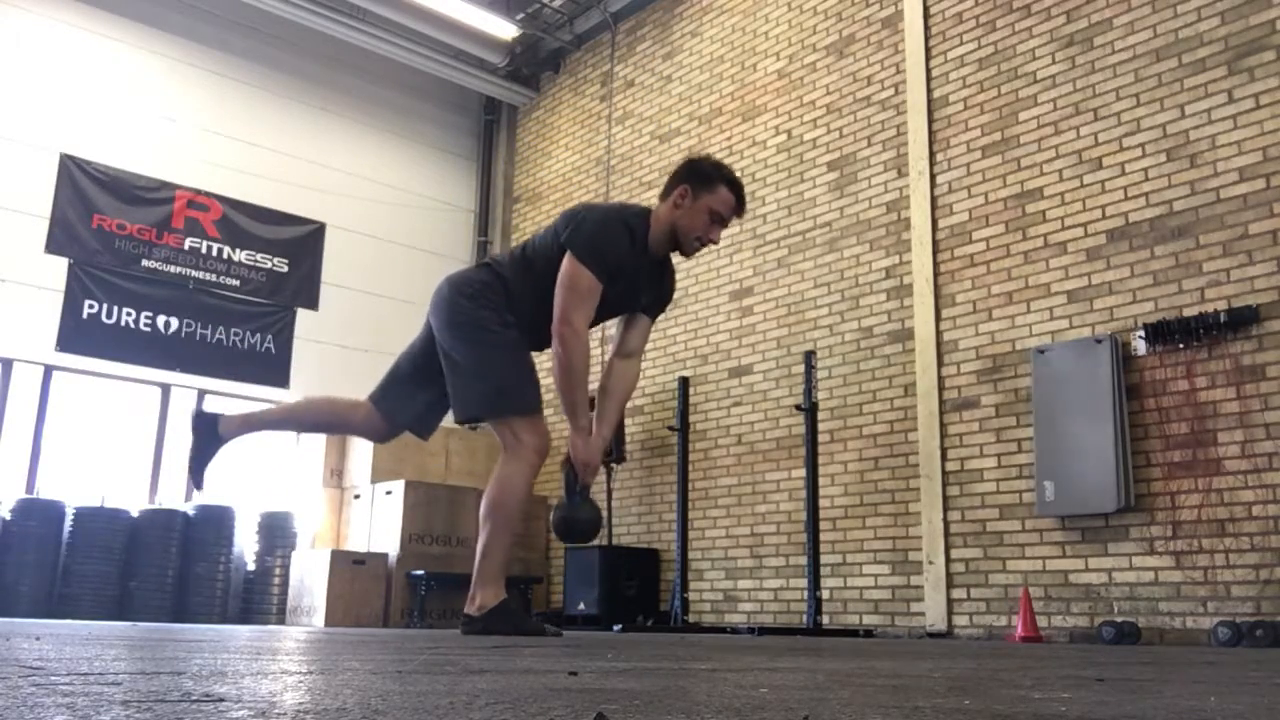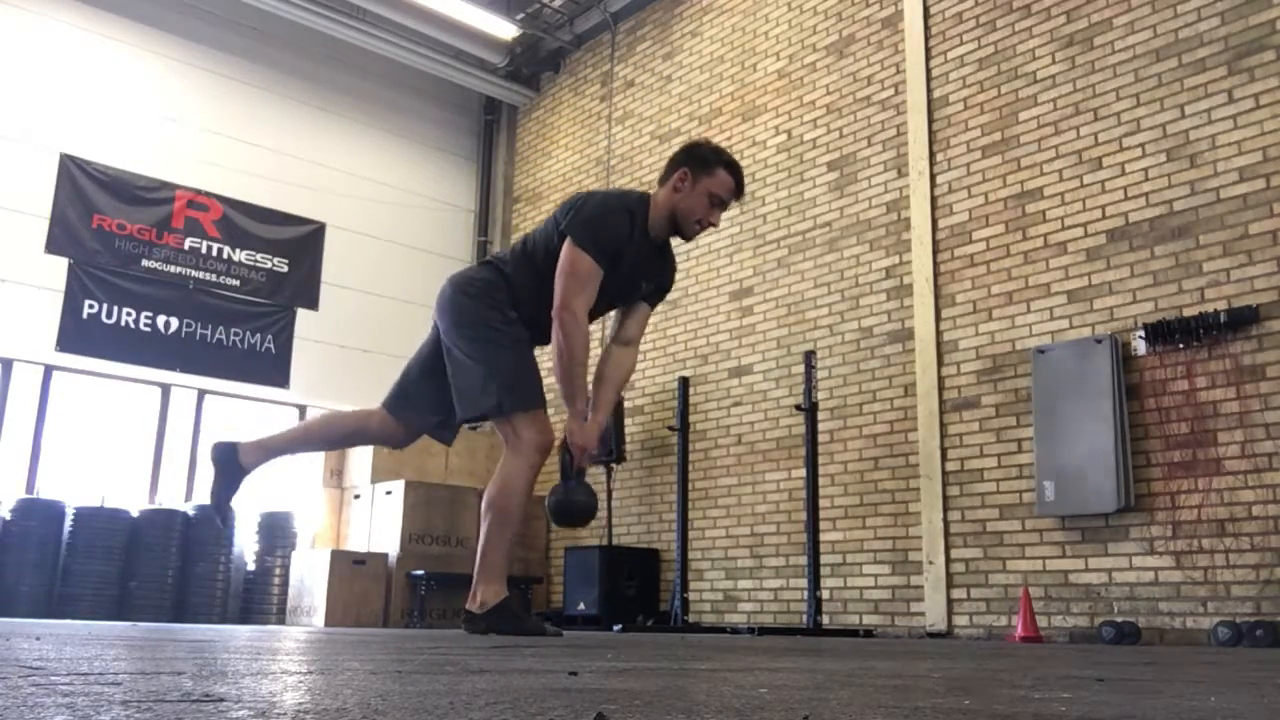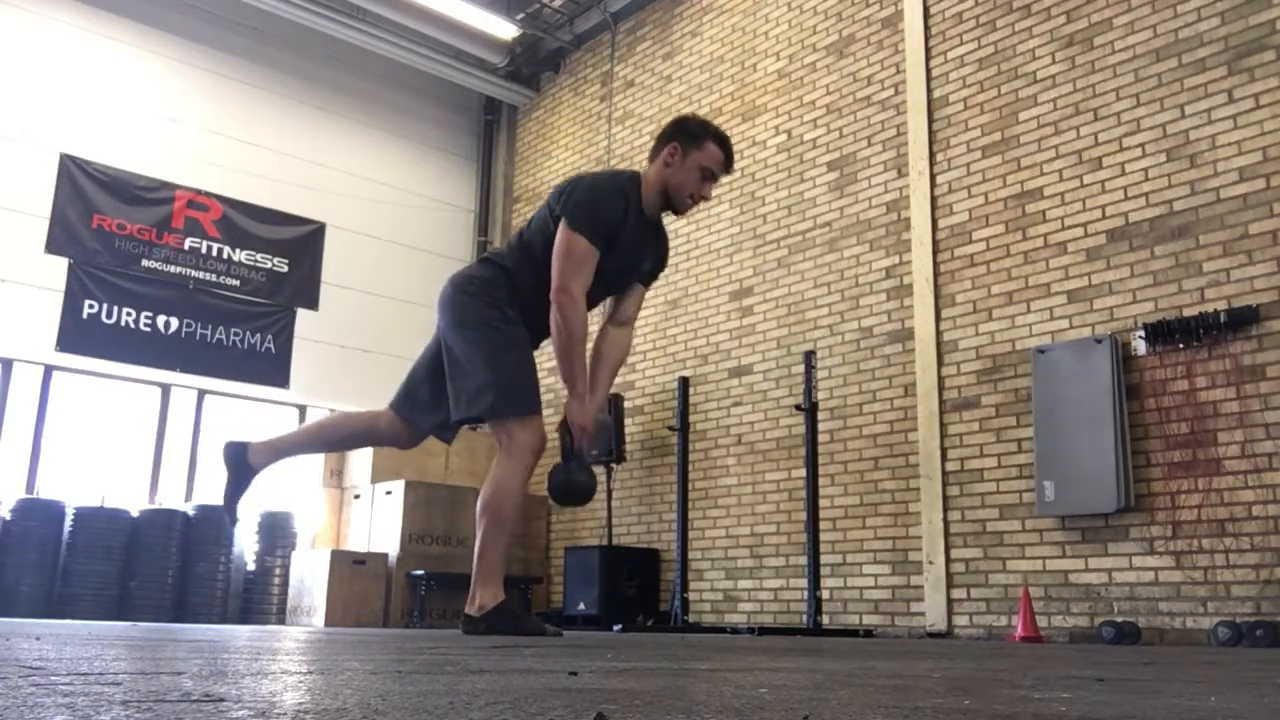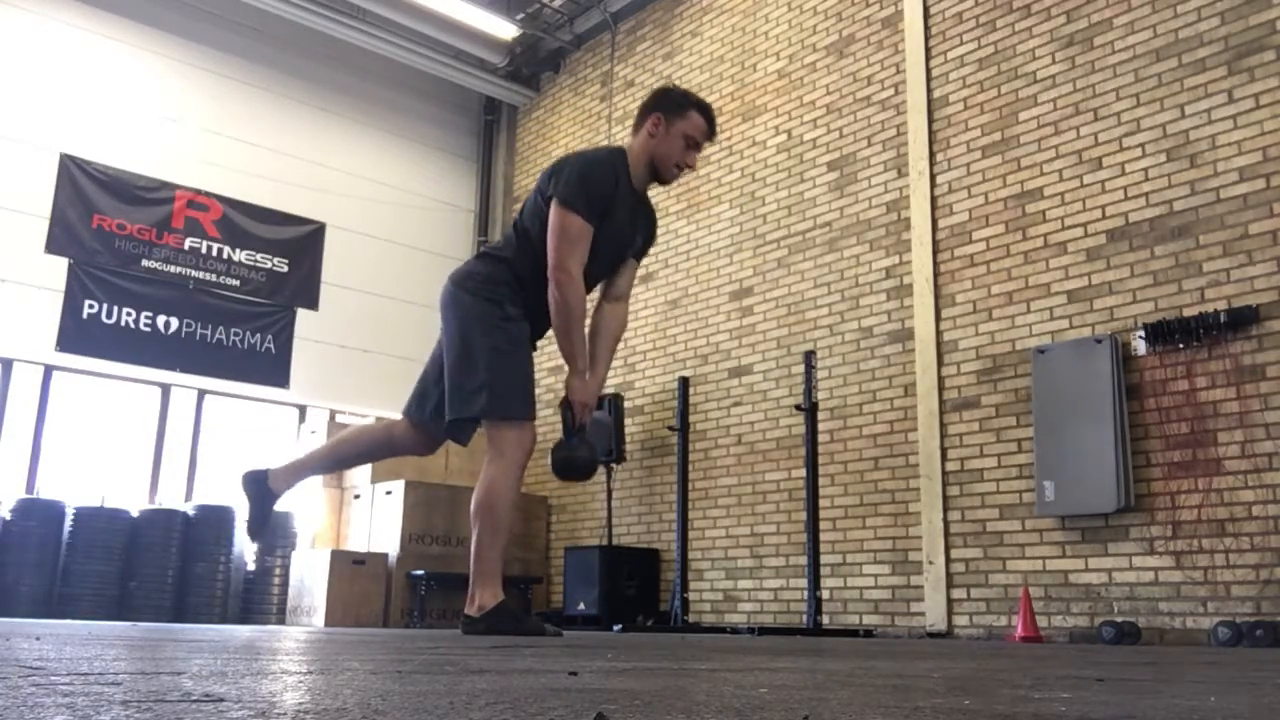
dt=0.2s
person 1, frame 1
left shoulder: (658, 279)
right shoulder: (607, 228)
left elbow: (626, 360)
right elbow: (568, 330)
left wrist: (598, 443)
right wrist: (578, 432)
left hip: (469, 316)
right hip: (474, 304)
left knee: (378, 421)
right knee: (528, 442)
left ankle: (224, 427)
right ankle: (485, 602)
person 1, frame 2
left shoulder: (659, 266)
right shoulder: (607, 213)
left elbow: (624, 345)
right elbow: (567, 316)
left wrist: (595, 425)
right wrist: (578, 417)
left hip: (488, 319)
right hip: (480, 303)
left knee: (394, 427)
right knee: (531, 439)
left ankle: (244, 454)
right ankle: (487, 602)
person 1, frame 3
left shoulder: (653, 245)
right shoulder: (599, 194)
left elbow: (619, 326)
right elbow: (565, 298)
left wrist: (594, 403)
right wrist: (577, 397)
left hip: (496, 318)
right hip: (483, 302)
left knee: (401, 426)
right knee: (523, 441)
left ankle: (255, 456)
right ankle: (485, 603)
person 1, frame 4
left shoulder: (642, 216)
right shoulder: (590, 171)
left elbow: (614, 301)
right elbow: (562, 275)
left wrist: (595, 380)
right wrist: (577, 374)
left hip: (503, 313)
right hip: (487, 299)
left knee: (420, 432)
right knee: (512, 444)
left ankle: (276, 480)
right ankle: (484, 605)
